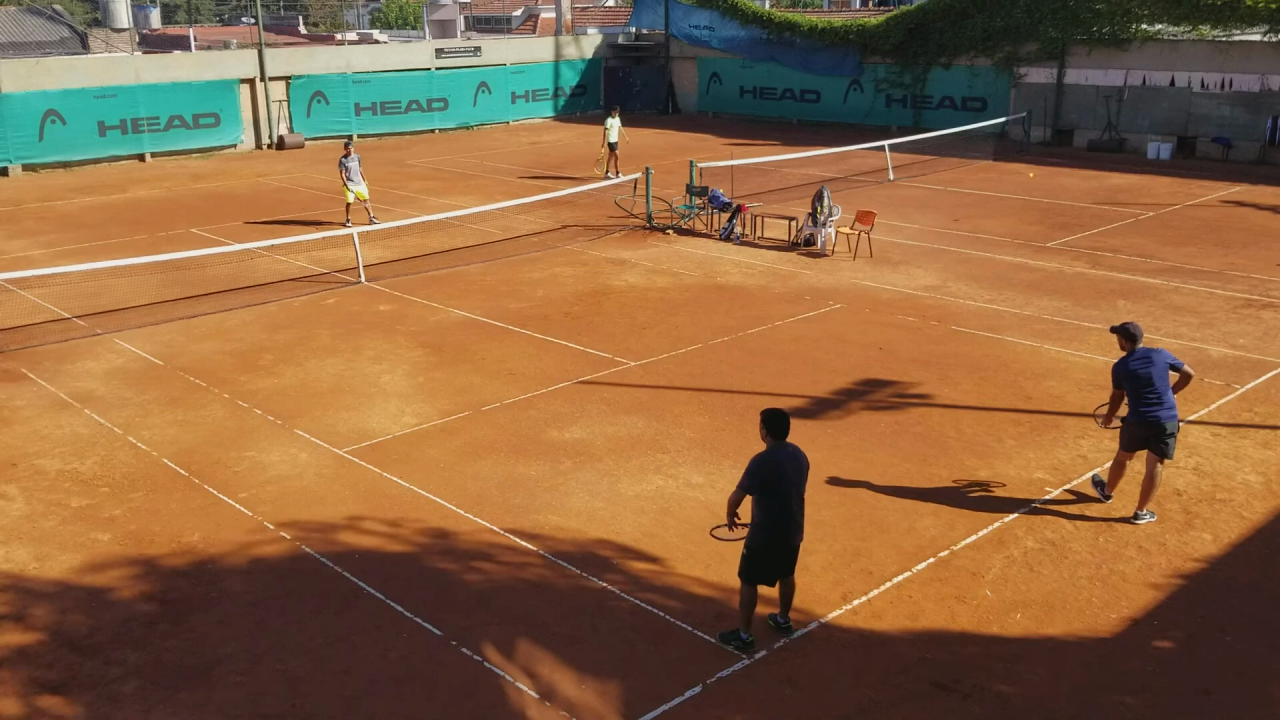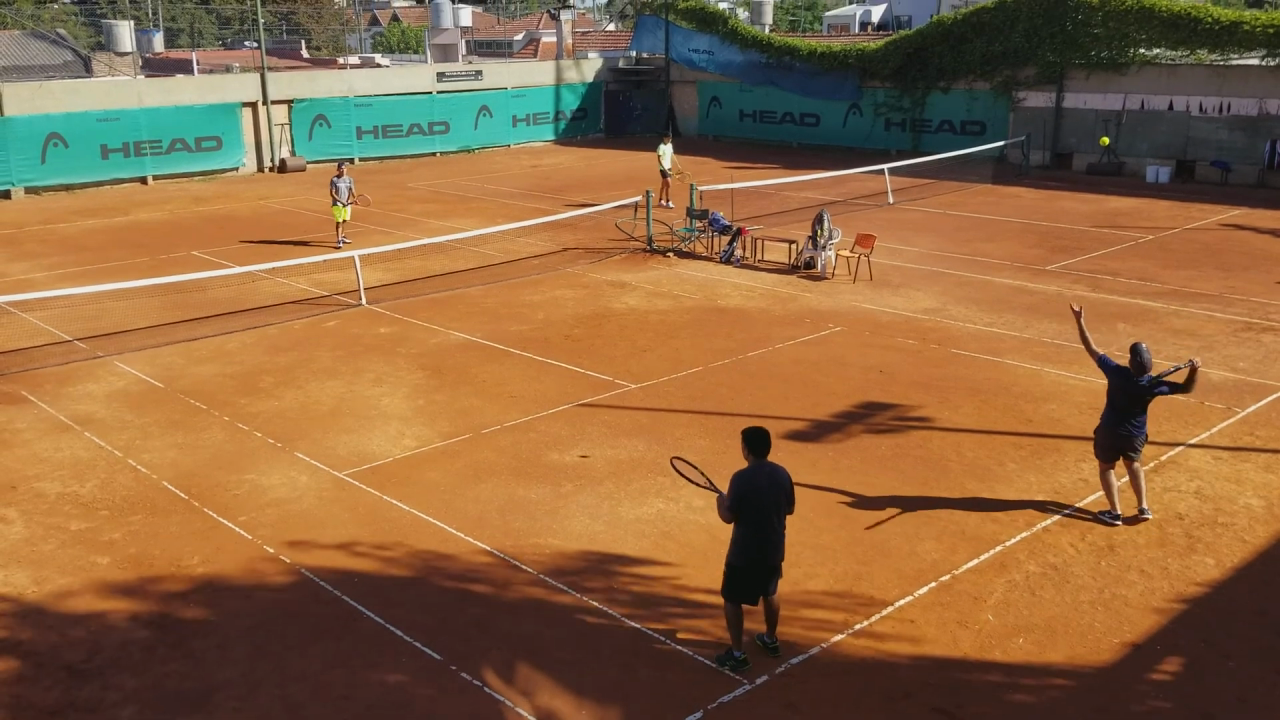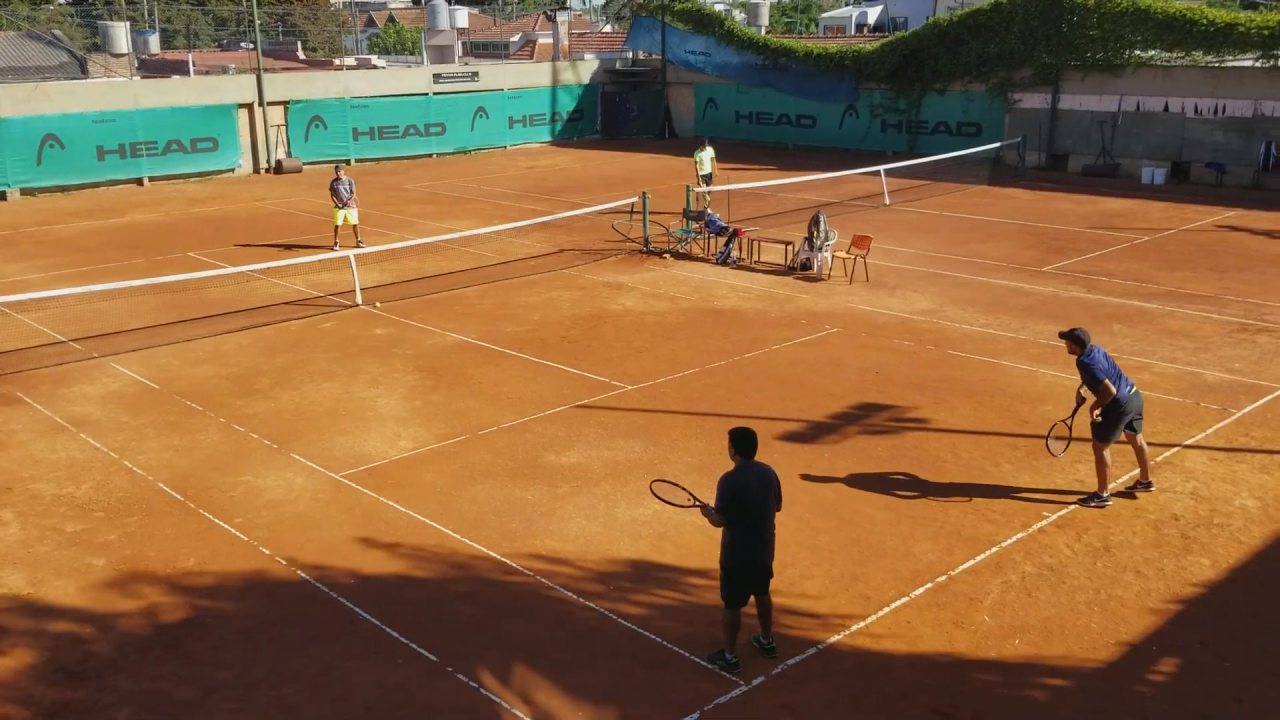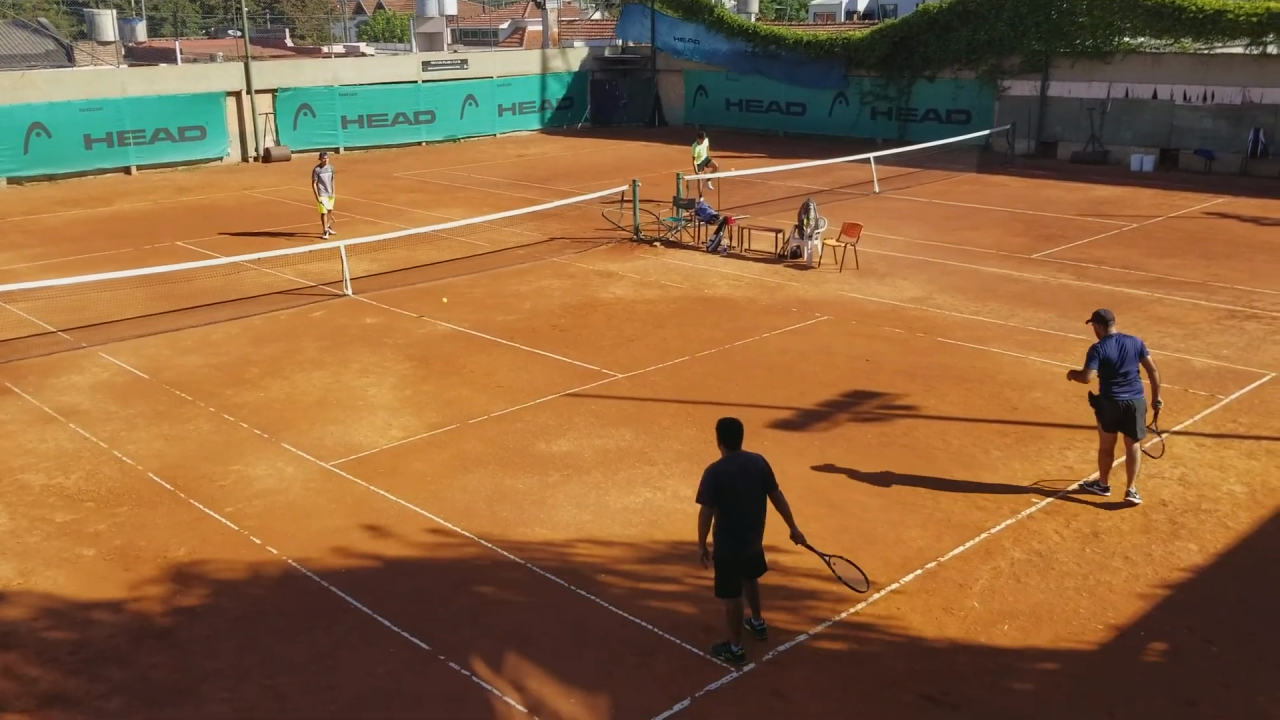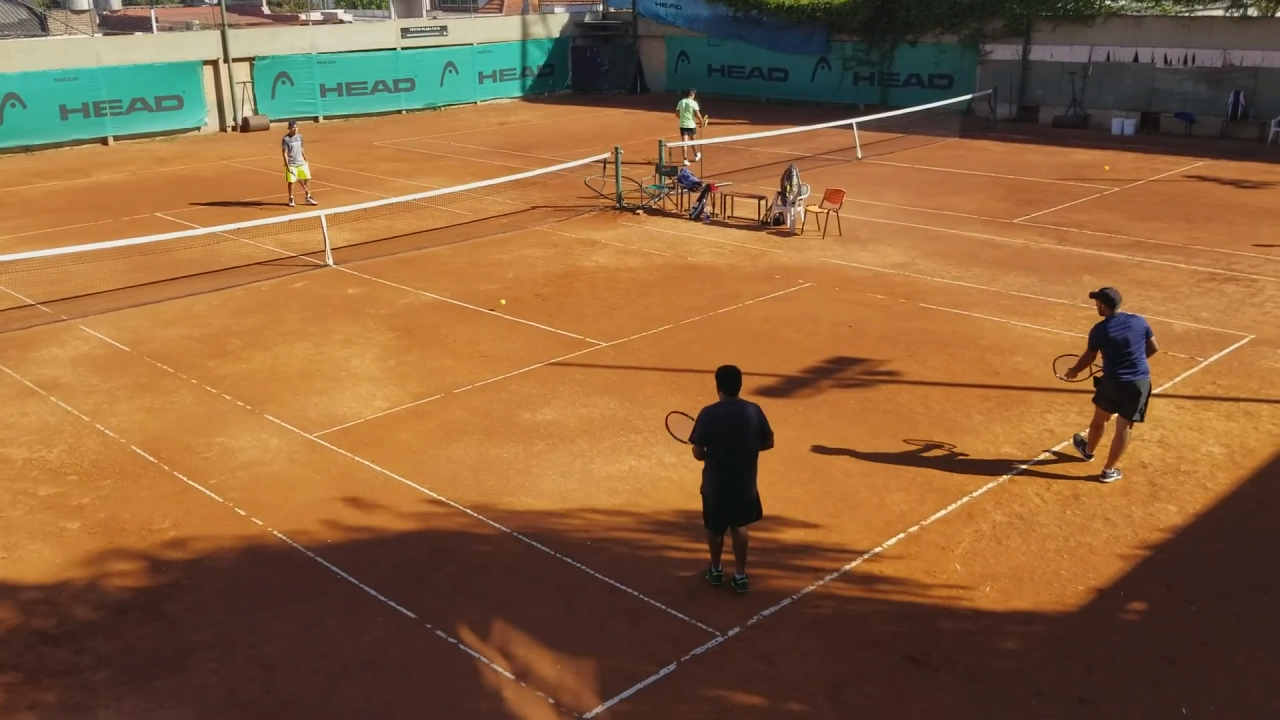
dt=1s
person 1, frame 1
left shoulder: (762, 461)
right shoulder: (799, 455)
left elbow: (737, 497)
left wrist: (730, 515)
left hip: (765, 535)
right hip: (793, 531)
left knee: (748, 581)
right knee: (786, 575)
left ankle: (743, 635)
right ankle: (783, 619)
person 1, frame 2
left shoulder: (741, 478)
right shoulder: (782, 474)
left elbow: (728, 518)
right elbow: (790, 509)
left wrist: (721, 503)
left hip: (744, 553)
right hip: (774, 550)
left knee: (732, 600)
right knee: (770, 595)
left ankle: (737, 654)
right ankle: (771, 640)
person 1, frame 3
left shoulder: (730, 480)
right shoulder: (769, 473)
left elbow: (719, 521)
right elbow: (777, 506)
left wrist: (707, 512)
left hip: (736, 554)
right hip: (764, 549)
left knee: (731, 605)
right knee: (762, 594)
left ankle: (729, 656)
right ankle: (766, 641)
person 1, frame 4
left shoulder: (714, 472)
right shoulder: (758, 462)
left elbow: (706, 512)
right elbow: (777, 497)
left wrist: (702, 545)
right wrist: (793, 528)
left hip: (727, 543)
right hip: (753, 539)
left knee: (731, 594)
right knee: (750, 578)
left ankle: (735, 648)
right ankle: (757, 622)
person 1, frame 5
left shoulder: (708, 414)
right shoulder: (754, 411)
left elbow: (697, 452)
right elbow: (768, 442)
left wrist: (706, 456)
left hip: (715, 484)
right hip: (745, 483)
left knee: (714, 528)
right knee: (740, 526)
left ankle: (715, 570)
right ankle: (740, 576)
person 2, frame 1
left shoulder: (1120, 366)
right shoulder: (1161, 355)
left elbow: (1117, 397)
right elbow: (1189, 374)
left wrist: (1109, 416)
left hip: (1138, 421)
right hip: (1167, 420)
left knee: (1123, 457)
right knee: (1155, 466)
left ankle: (1107, 492)
right ankle: (1141, 511)
person 2, frame 2
left shoulder: (1116, 373)
right shoulder: (1152, 385)
left elbow: (1092, 350)
right elbow: (1186, 388)
left wrist: (1079, 321)
right wrist: (1194, 370)
left hip: (1109, 432)
right hip: (1135, 435)
left knee: (1106, 468)
right knee: (1133, 464)
left ankle: (1114, 512)
right ankle: (1143, 507)
person 2, frame 3
left shoulder: (1089, 364)
right shoulder: (1094, 350)
left elbow: (1110, 391)
left wrist: (1095, 407)
right wrist: (1080, 390)
left hip: (1121, 405)
right hip: (1133, 396)
left knee: (1100, 447)
right knee: (1136, 439)
left ankle: (1103, 495)
right ankle: (1145, 481)
person 2, frame 4
left shoulder: (1098, 349)
right shoulder: (1135, 342)
left elbow: (1087, 378)
right elbow: (1153, 370)
left wrist: (1072, 375)
right wrist: (1156, 396)
left hip: (1109, 402)
right hip: (1136, 400)
left knee: (1107, 445)
right knee: (1133, 445)
left ankle: (1103, 484)
right ankle: (1131, 489)
person 2, frame 5
left shoulder: (1099, 329)
right shoulder: (1139, 322)
left elbow: (1089, 358)
right elbow: (1153, 348)
left wrist: (1074, 371)
left hip: (1113, 382)
right hip: (1140, 382)
left knee: (1100, 418)
right knee: (1125, 426)
left ankle: (1088, 450)
right ankle: (1109, 469)
